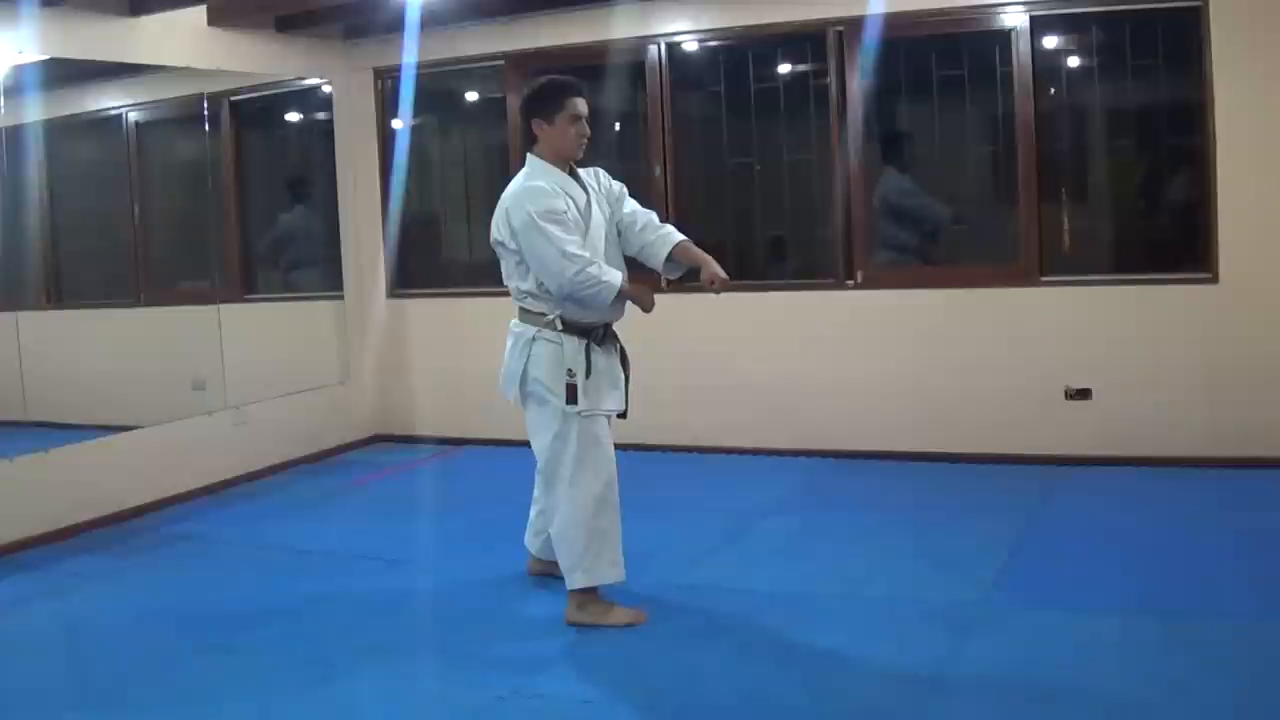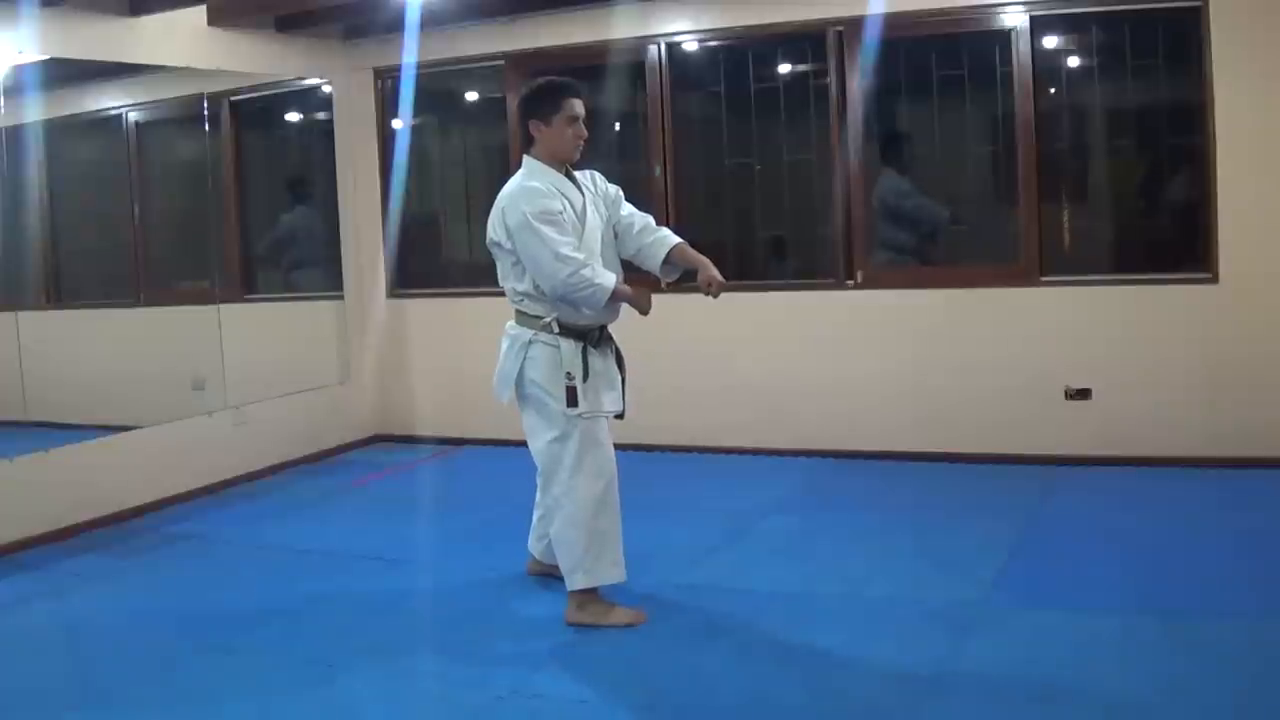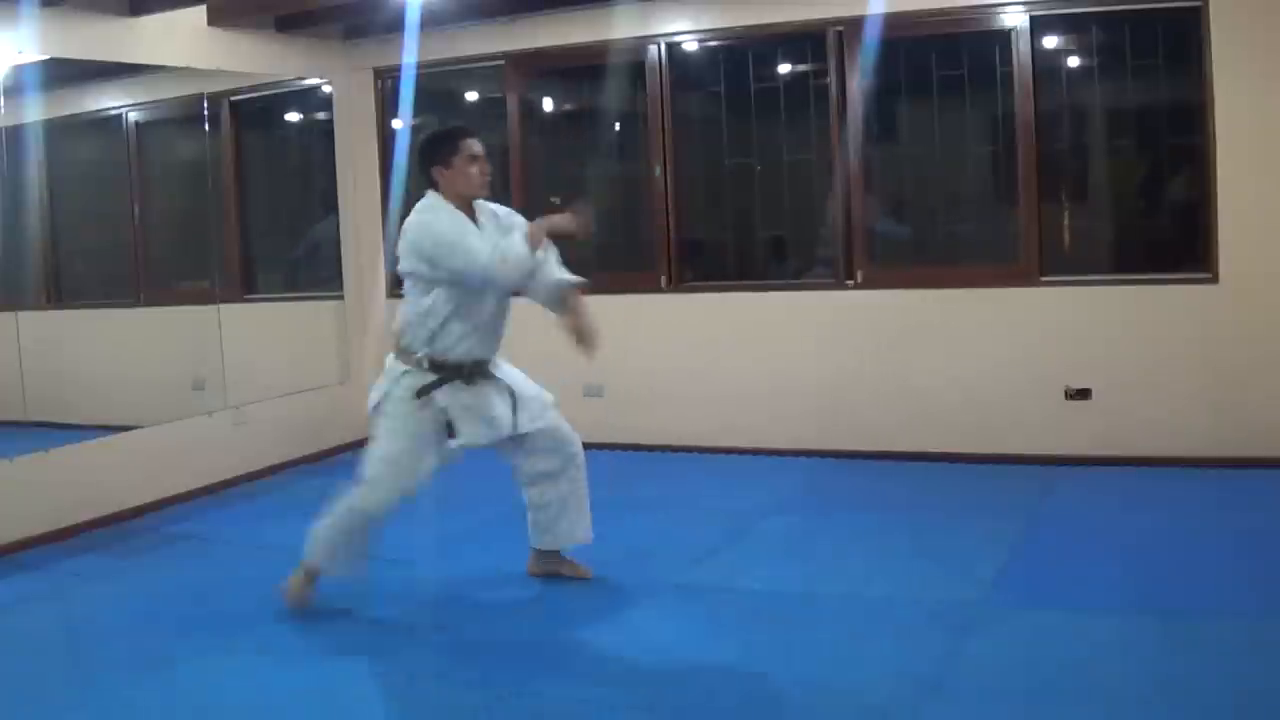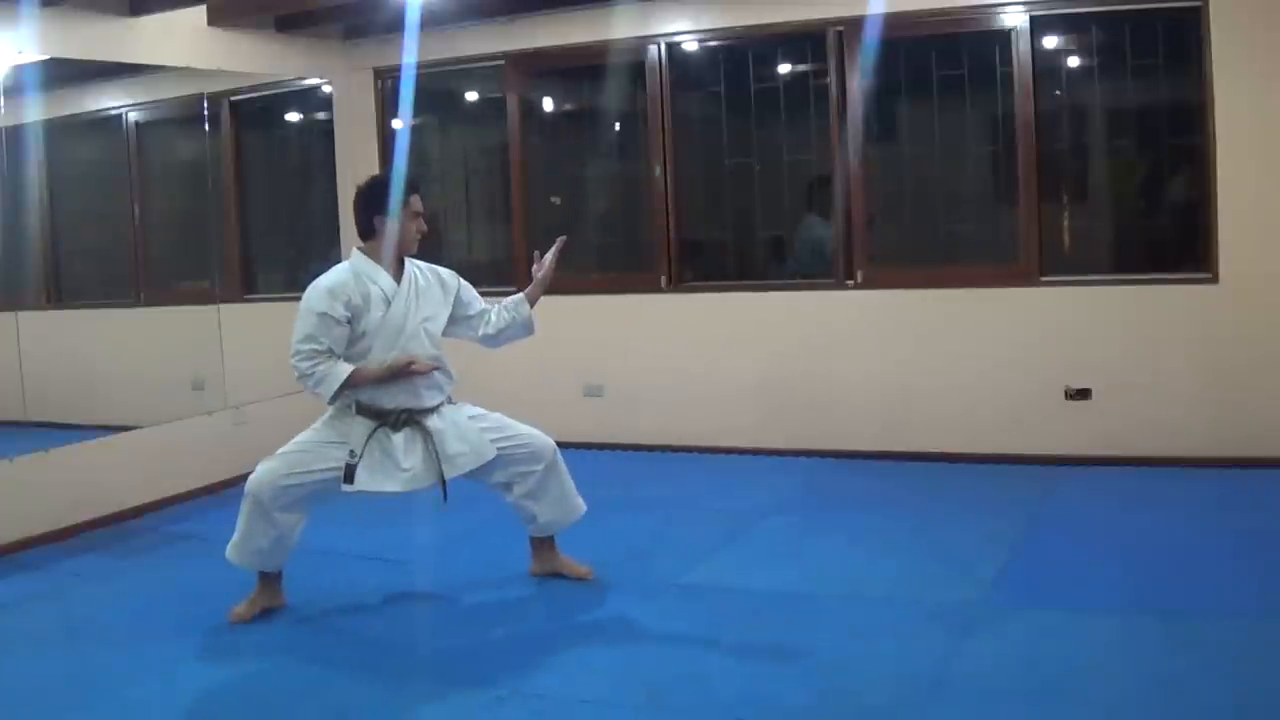
dt=1s
person 1, frame 1
left shoulder: (596, 183)
right shoulder: (529, 197)
left elbow: (644, 229)
right elbow: (573, 273)
left wrist: (703, 260)
right wrist: (634, 292)
left hip: (587, 345)
right hip: (555, 349)
left knee: (564, 461)
right knee: (584, 468)
left ankle: (544, 553)
right ankle: (585, 596)
person 1, frame 2
left shoulder: (591, 186)
right shoulder: (524, 198)
left elbow: (640, 232)
right elbow: (567, 276)
left wrist: (698, 262)
right wrist: (630, 294)
left hip: (583, 347)
right hip: (551, 352)
left knee: (565, 462)
right knee: (585, 468)
left ankle: (545, 555)
right ankle: (585, 597)
person 1, frame 3
left shoulder: (497, 220)
right shoulder: (430, 225)
left elbow: (542, 270)
right elbow: (493, 265)
left wrist: (573, 307)
right wrist: (541, 229)
left hip: (481, 374)
right hip: (421, 382)
left knee: (559, 447)
right knee: (383, 488)
left ankle: (548, 553)
right ankle: (311, 570)
person 1, frame 4
left shoulder: (437, 280)
right shoulder: (334, 288)
left elbow: (491, 327)
right elbow: (310, 365)
left wrist: (538, 286)
right wrist: (383, 372)
left hip: (436, 420)
right hip: (359, 426)
left knee: (536, 451)
right knee: (269, 484)
left ankle: (545, 553)
right ankle: (268, 587)
